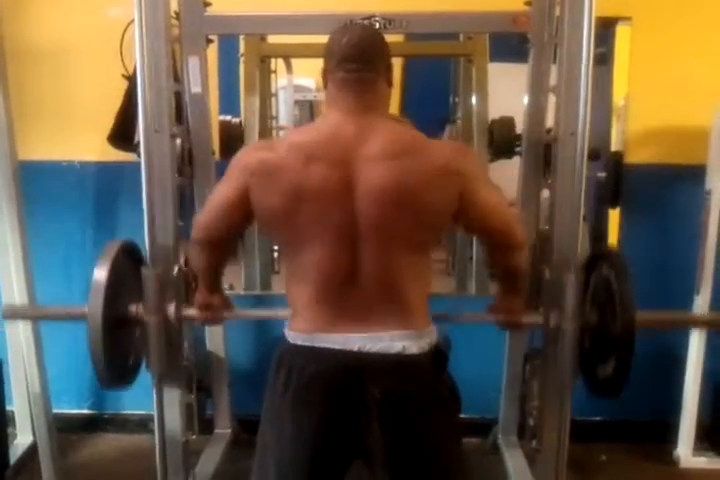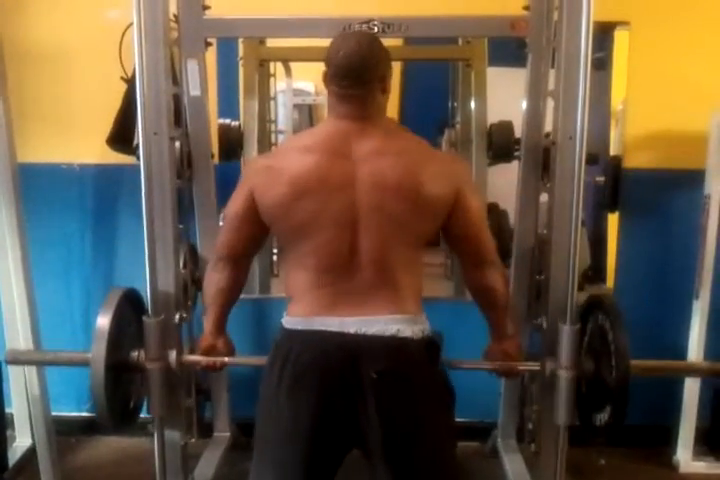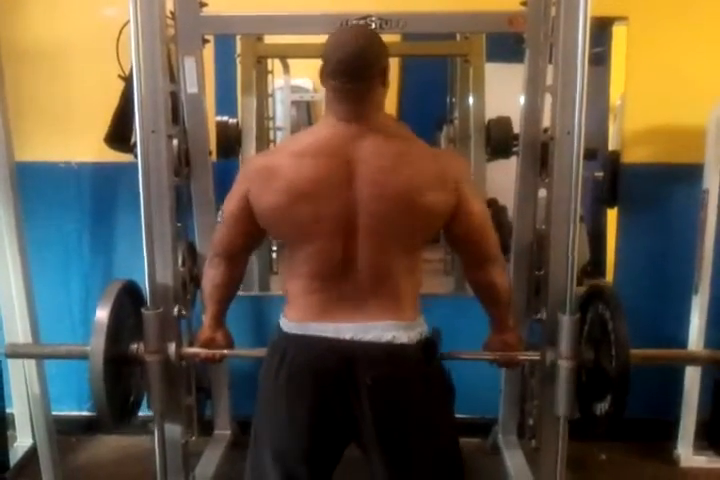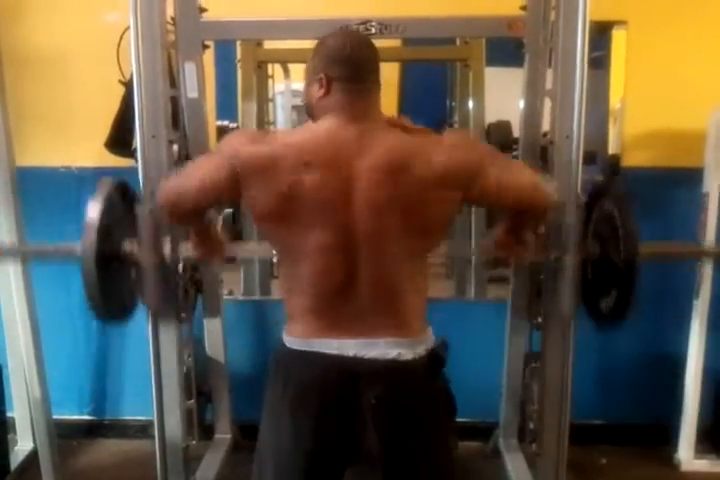
dt=0.4s
person 1, frame 1
left shoulder: (265, 161)
right shoulder: (443, 162)
left elbow: (206, 239)
right elbow: (510, 242)
left wrist: (208, 291)
right wrist: (513, 294)
left hip: (309, 364)
right hip: (404, 365)
person 1, frame 2
left shoulder: (271, 166)
right shoulder: (439, 168)
left elbow: (227, 260)
right elbow: (483, 265)
left wrist: (213, 330)
right wrist: (502, 335)
left hip: (306, 350)
right hip: (399, 353)
person 1, frame 3
left shoulder: (266, 168)
right shoulder: (439, 168)
left elbow: (223, 256)
right elbow: (486, 262)
left wrist: (213, 323)
right wrist: (503, 328)
left hip: (304, 355)
right hip: (398, 355)
person 1, frame 4
left shoulder: (259, 156)
right shoulder: (440, 159)
left elbow: (172, 197)
right elbow: (539, 197)
left wrist: (203, 233)
right wrist: (515, 232)
left hip: (308, 368)
right hip: (402, 369)
